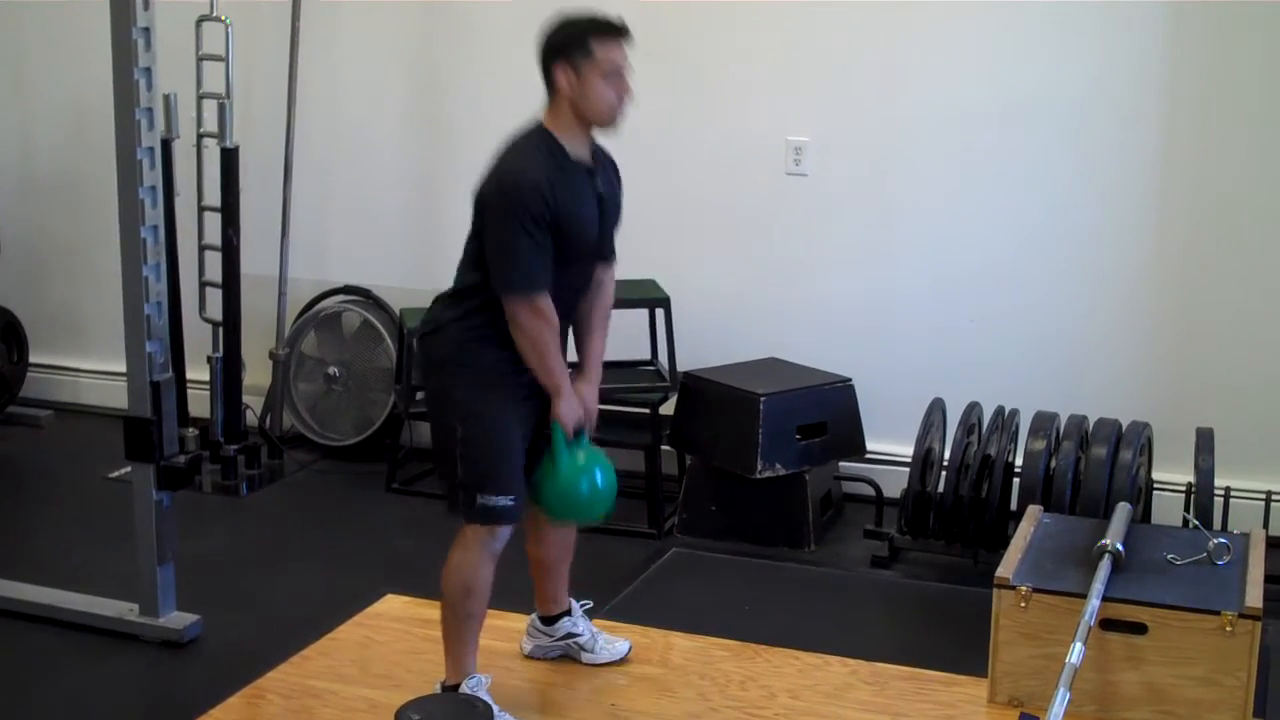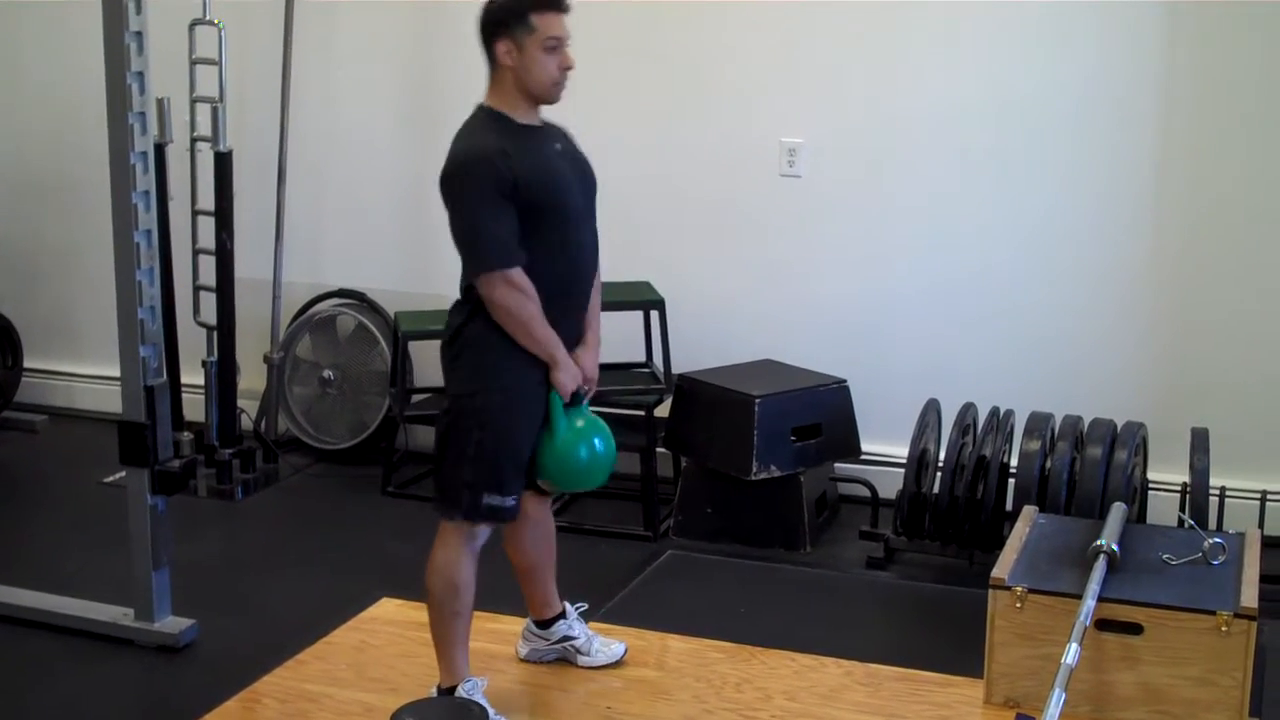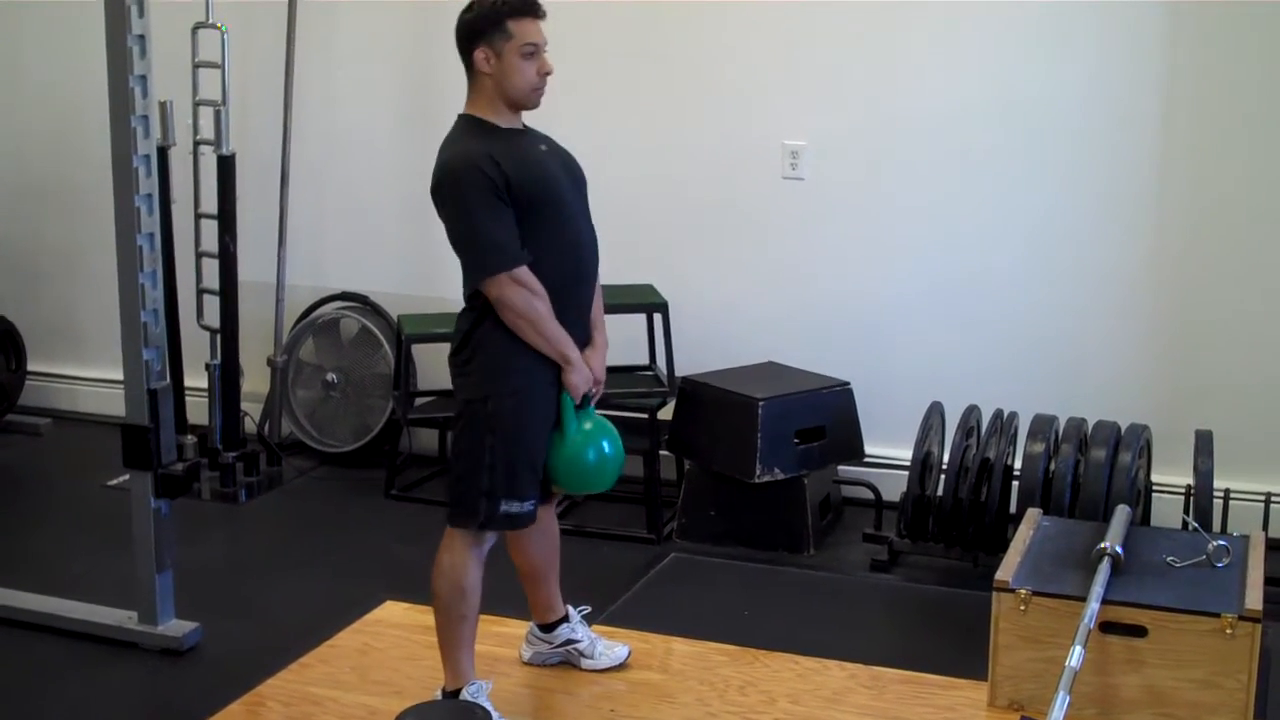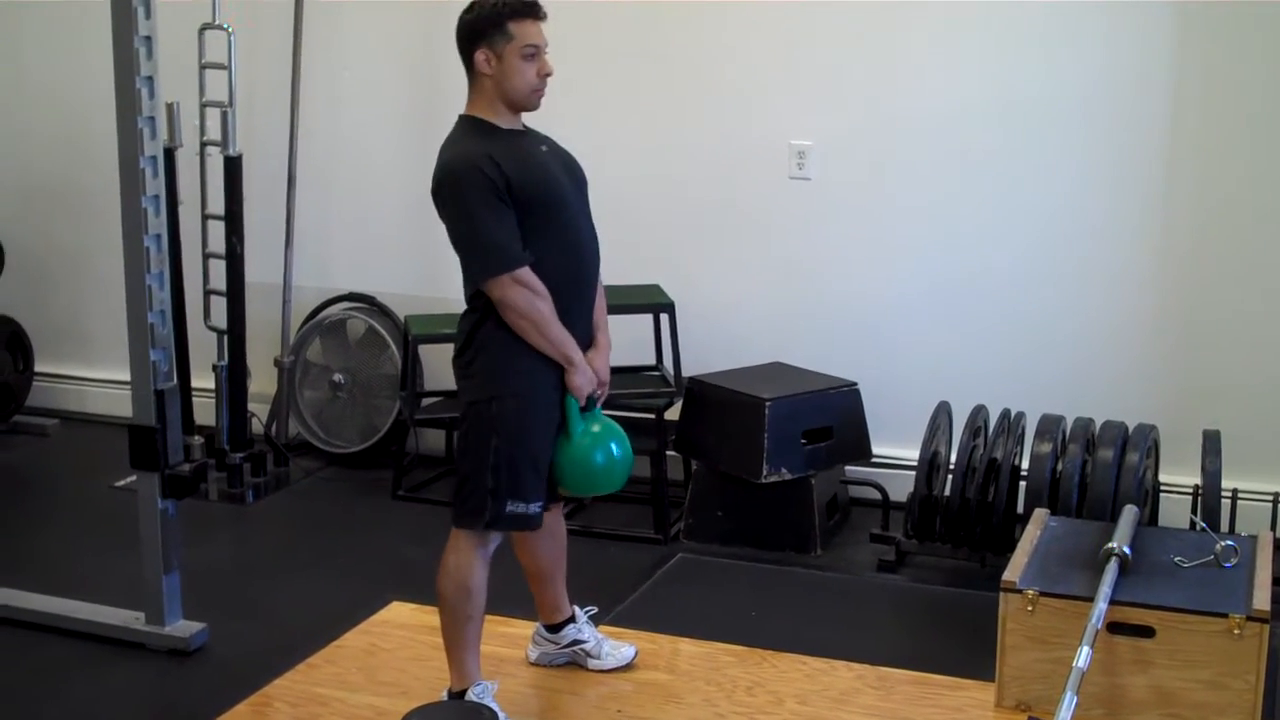
dt=0.2s
person 1, frame 1
left shoulder: (601, 169)
right shoulder: (524, 178)
left elbow: (599, 277)
right elbow: (529, 306)
left wrist: (589, 379)
right wrist: (560, 393)
left hip: (530, 351)
right hip: (470, 355)
right knee: (493, 520)
left ankle: (553, 622)
person 1, frame 2
left shoulder: (554, 139)
right shoulder: (480, 156)
left elbow: (583, 249)
right elbow: (500, 282)
left wrist: (587, 345)
right wrist: (556, 360)
left hip: (549, 351)
right hip: (498, 362)
left knee: (533, 494)
right knee: (470, 520)
left ankle: (548, 625)
person 1, frame 3
left shoulder: (535, 144)
right shoulder: (468, 162)
left elbow: (577, 251)
right elbow: (507, 283)
left wrist: (594, 344)
right wrist: (570, 359)
left hip: (558, 361)
right hip: (508, 367)
left knee: (538, 502)
right knee: (476, 525)
left ankle: (552, 629)
person 1, frame 4
left shoulder: (536, 145)
right shoulder: (469, 163)
left elbow: (579, 252)
right elbow: (509, 284)
left wrist: (597, 345)
right wrist: (573, 361)
left hip: (562, 362)
right hip: (511, 369)
left knee: (544, 503)
right knee: (481, 526)
left ankle: (559, 629)
